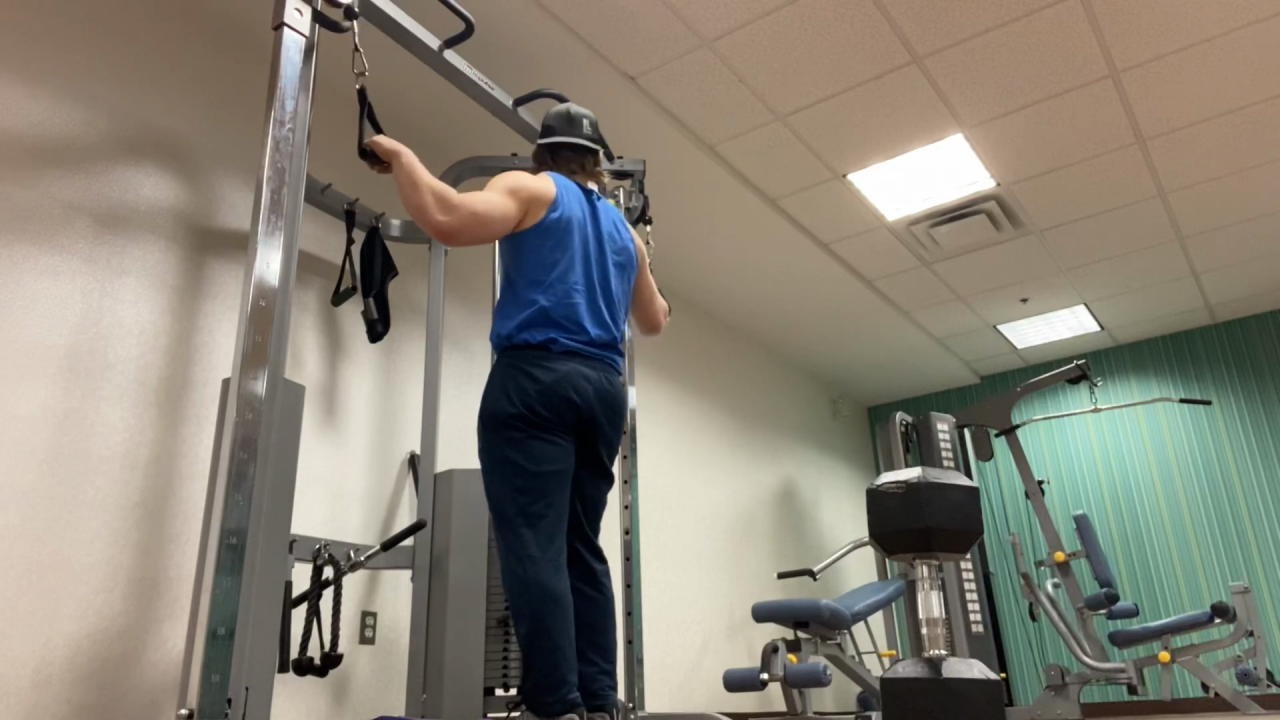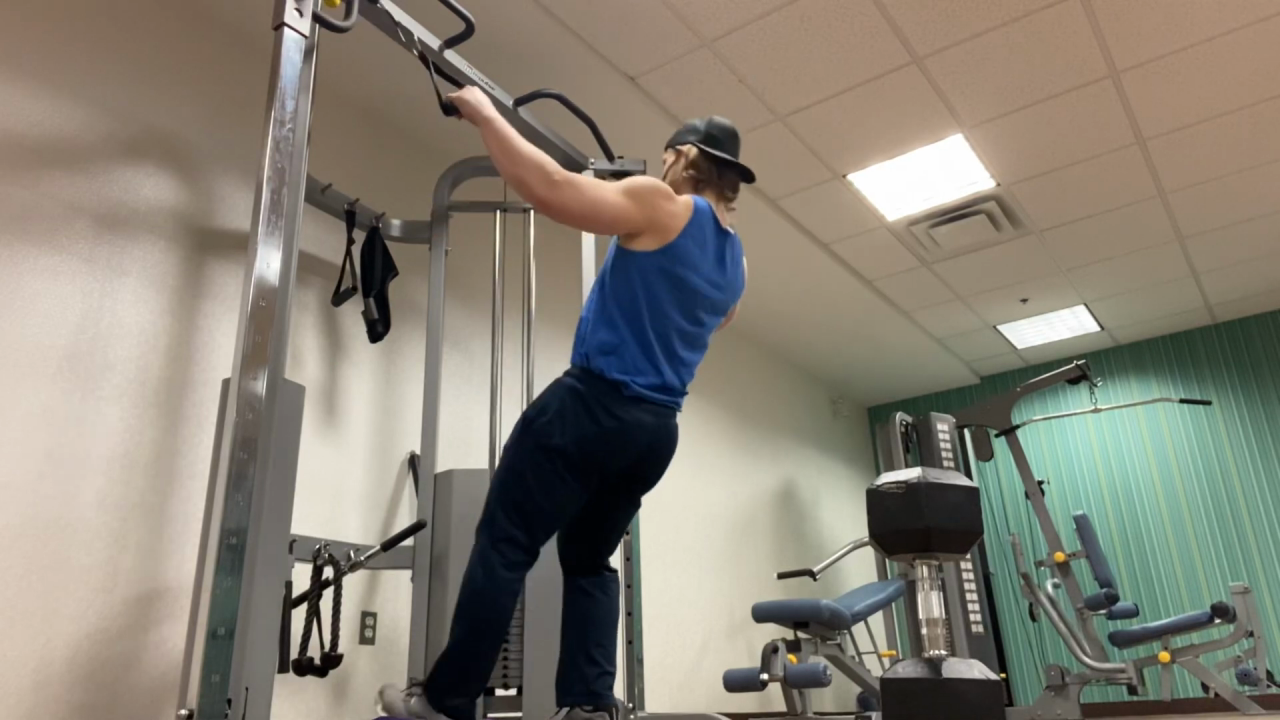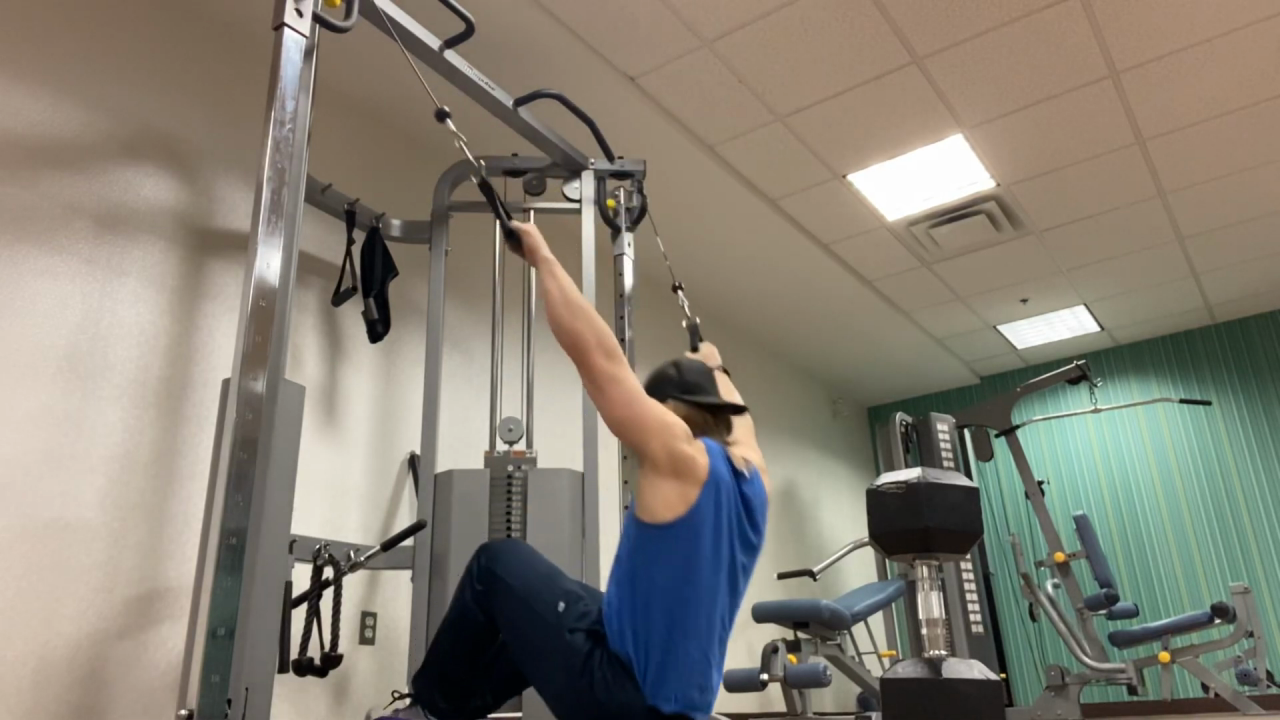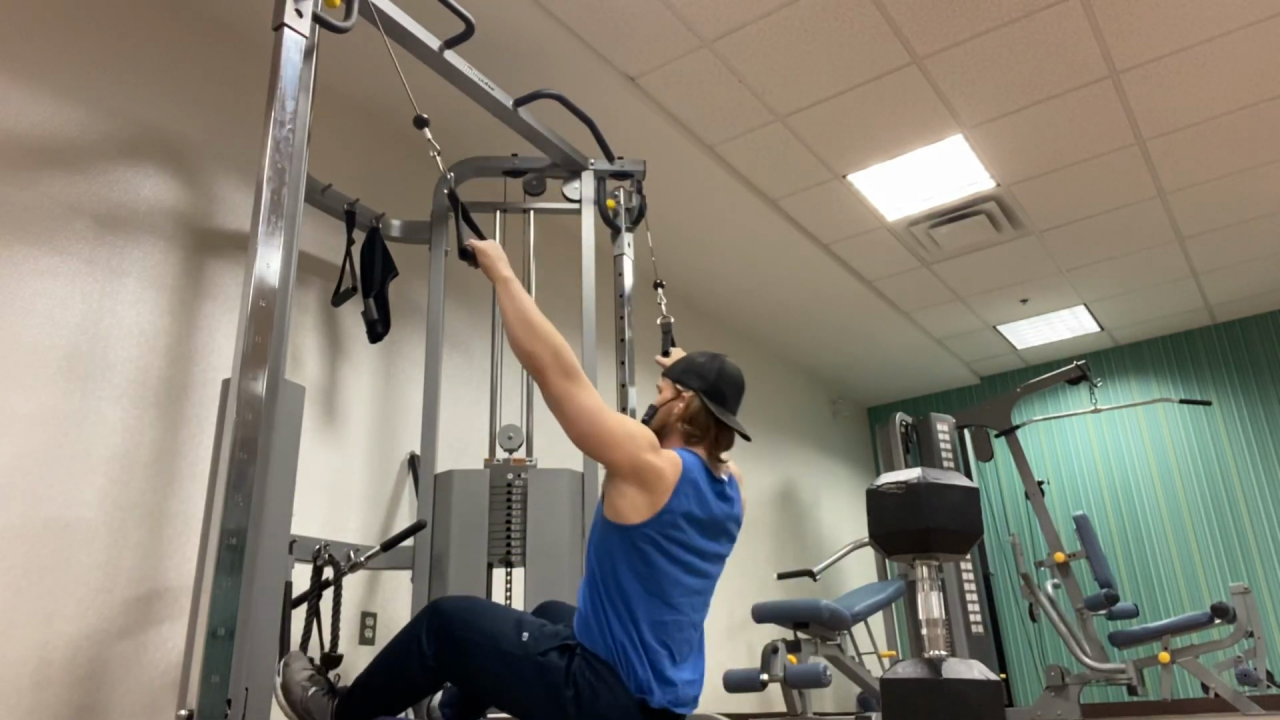
dt=1s
person 1, frame 1
left shoulder: (529, 190)
right shoulder: (624, 229)
left elbow: (447, 218)
right elbow: (655, 319)
left wrist: (400, 156)
right wrist: (652, 295)
left hip: (535, 381)
right hip: (603, 390)
left knee: (534, 548)
right knee: (580, 551)
person 1, frame 2
left shoulder: (660, 205)
right shoulder: (734, 258)
left elbow: (549, 189)
left wrist: (485, 114)
left hip: (594, 405)
right hip: (655, 428)
left knee: (504, 543)
right knee: (589, 559)
person 1, frame 3
left shoulder: (683, 461)
right shoulder: (751, 477)
left elbow: (600, 359)
right elbow: (737, 416)
left wrist: (541, 256)
right wrist: (714, 368)
left knee: (497, 564)
right knee: (555, 611)
person 1, frame 4
left shoulder: (650, 466)
right shoulder: (728, 486)
left elbow: (554, 368)
left wrist: (501, 273)
right wrist: (681, 369)
left knee: (448, 622)
right knee: (551, 616)
